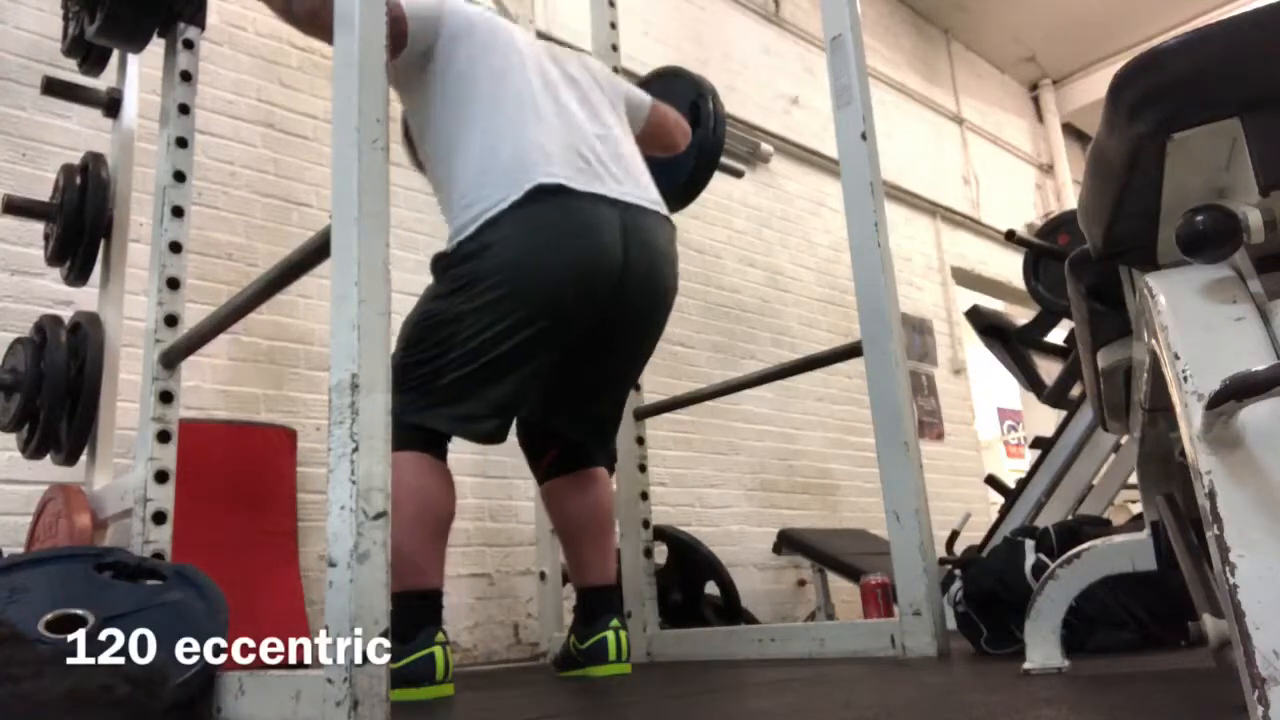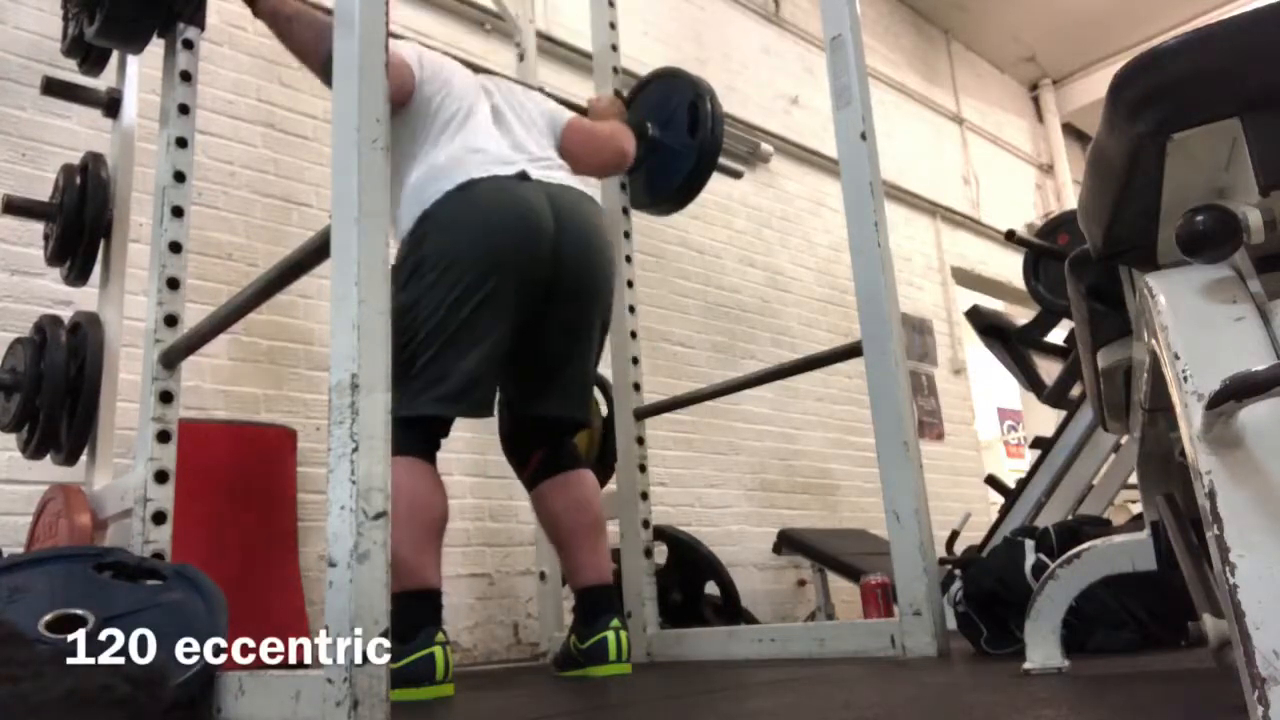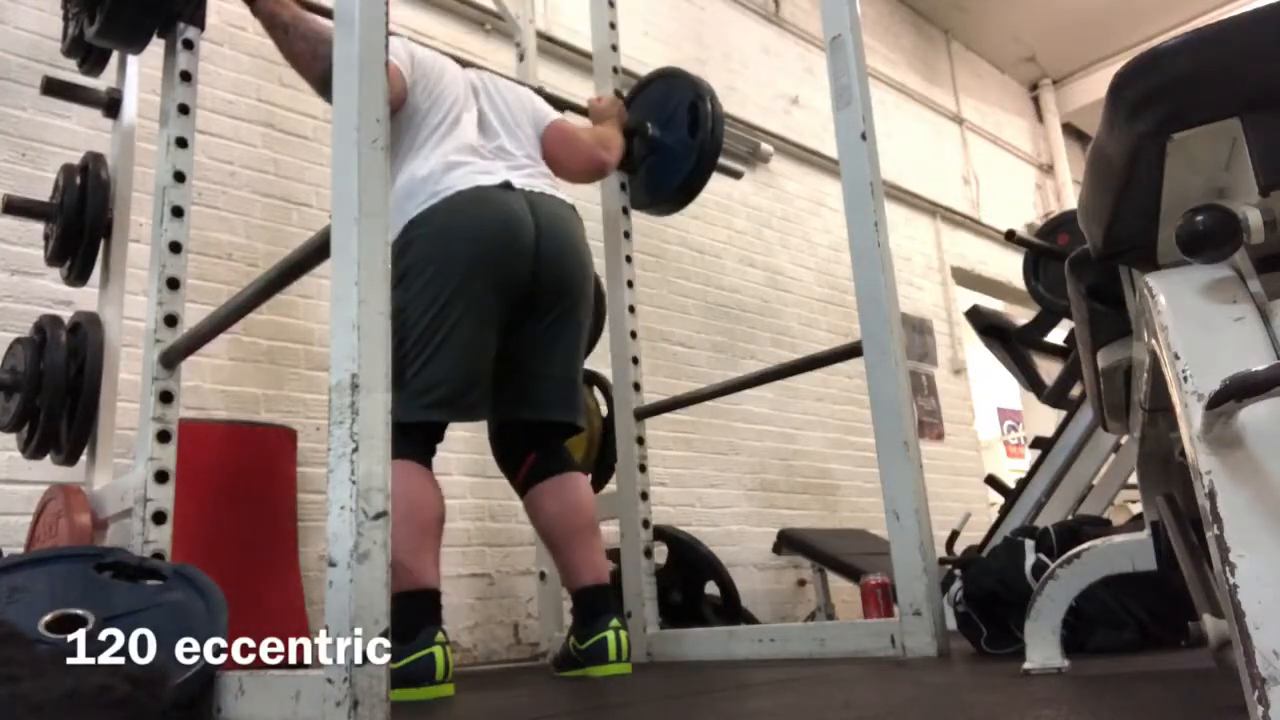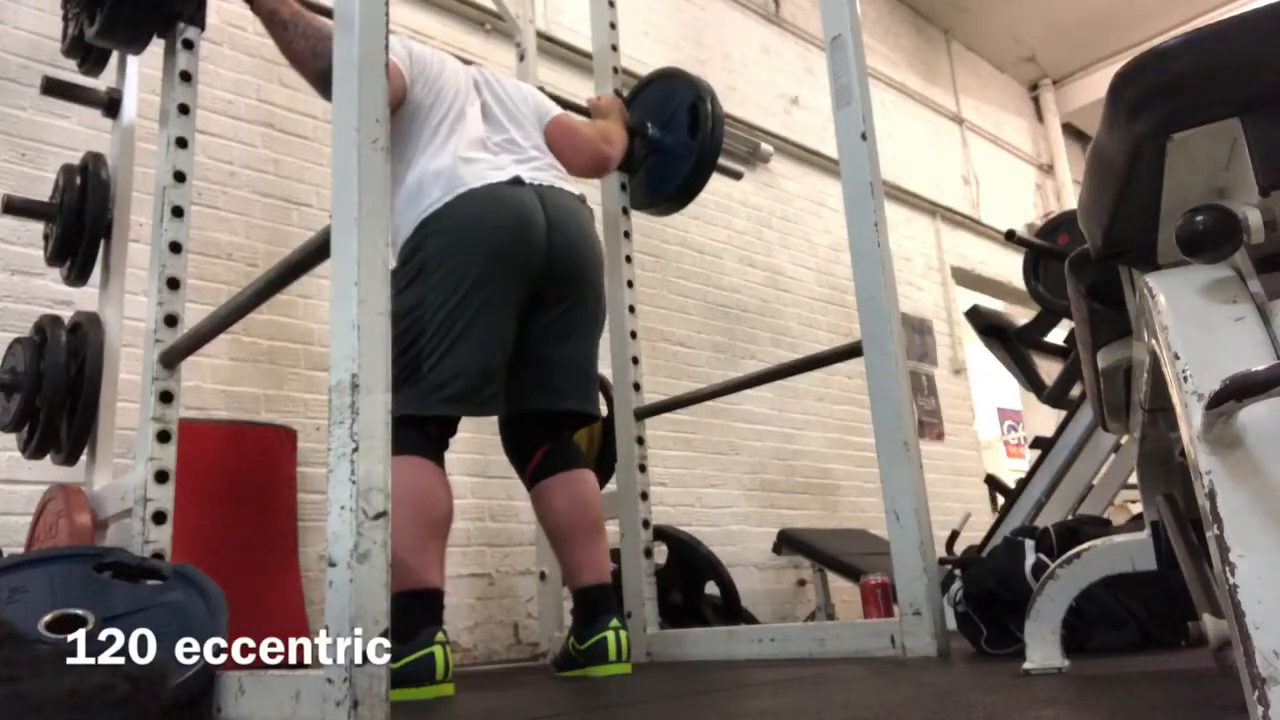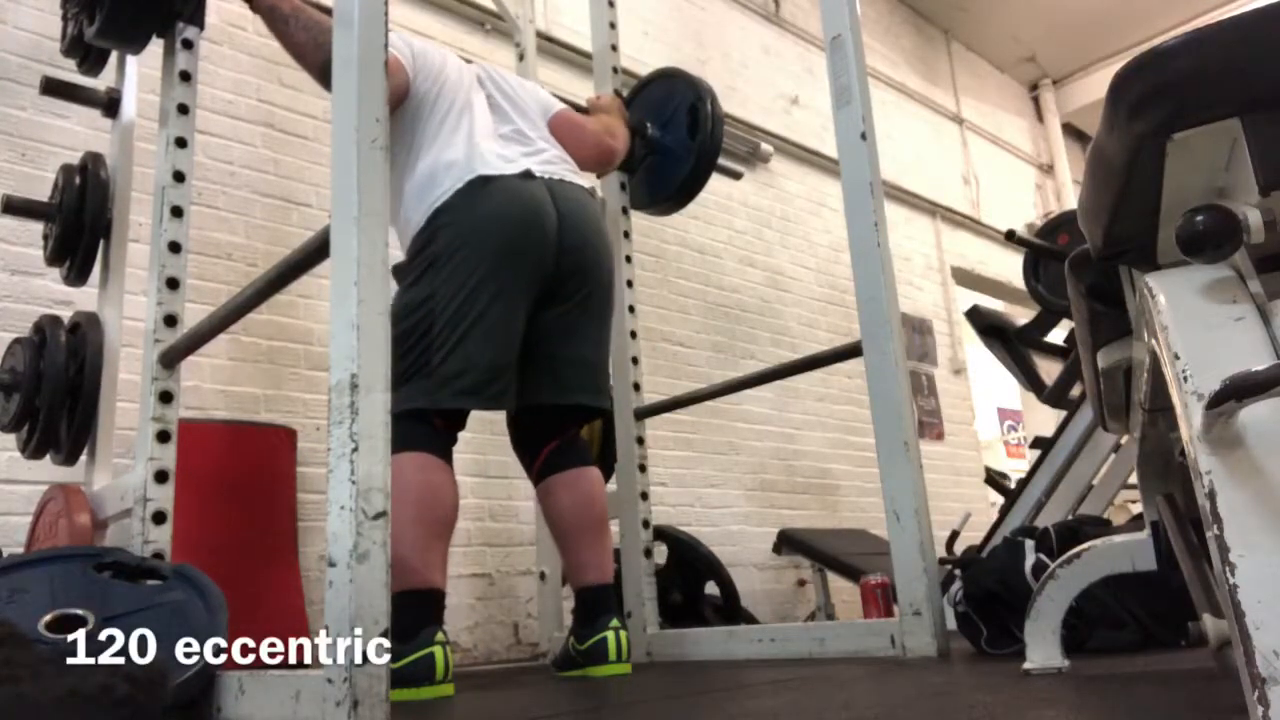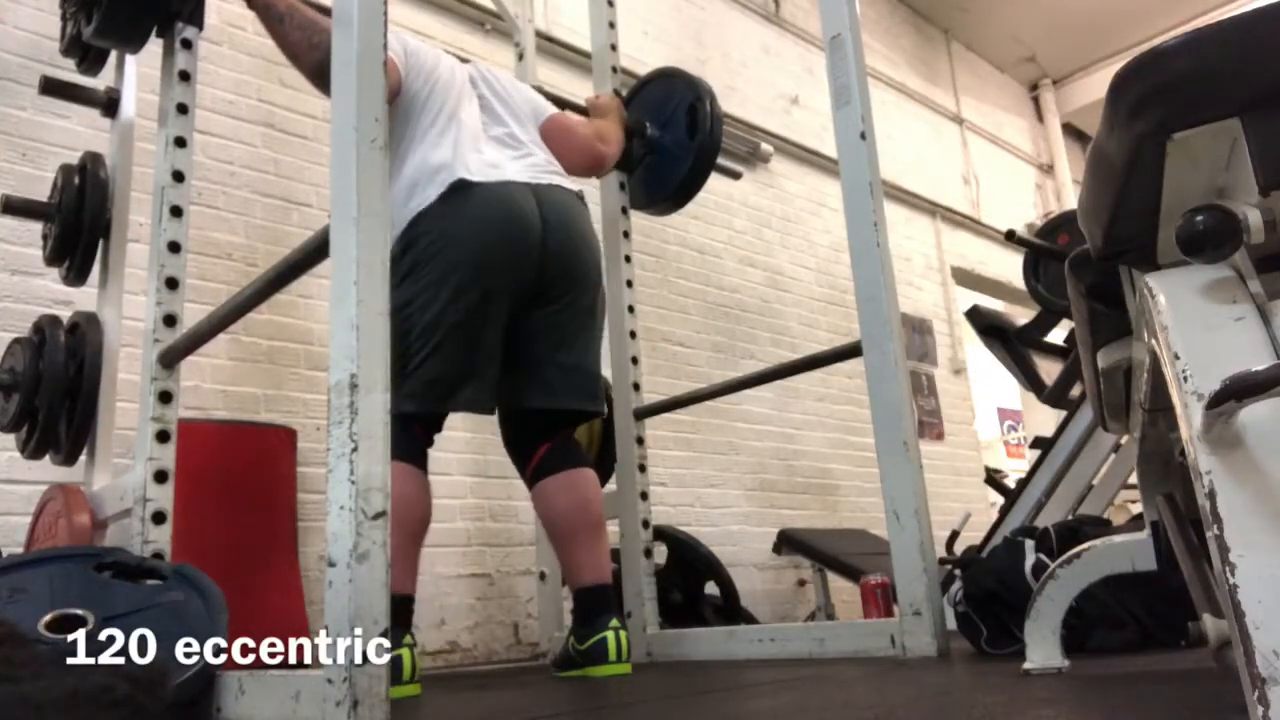
dt=0.5s
person 1, frame 1
right shoulder: (569, 60)
right elbow: (675, 133)
left hip: (537, 235)
right hip: (646, 247)
left knee: (410, 419)
right knee: (563, 436)
left ankle: (415, 642)
right ankle: (602, 625)
person 1, frame 2
left shoulder: (412, 63)
right shoulder: (517, 94)
right elbow: (613, 152)
right wrist: (612, 118)
left hip: (475, 218)
right hip: (579, 226)
left knee: (404, 426)
right knee: (545, 437)
left ankle: (415, 641)
right ankle: (600, 626)
person 1, frame 3
right shoulder: (507, 90)
right elbow: (592, 158)
right wrist: (611, 121)
left hip: (458, 227)
right hip: (557, 234)
left knee: (400, 430)
right knee: (534, 442)
left ankle: (415, 640)
right ankle: (599, 626)
person 1, frame 4
right shoulder: (506, 85)
right elbow: (596, 153)
right wrist: (613, 118)
left hip: (470, 223)
right hip: (566, 226)
left knee: (408, 424)
right knee: (544, 436)
left ankle: (415, 639)
right ankle: (599, 626)
person 1, frame 5
right shoulder: (507, 81)
right elbow: (602, 147)
right wrist: (613, 113)
left hip: (481, 214)
right hip: (578, 219)
left knee: (414, 417)
right knee: (551, 431)
left ankle: (416, 638)
right ankle: (600, 626)
person 1, frame 6
right shoulder: (500, 82)
right elbow: (593, 152)
right wrist: (610, 116)
left hip: (467, 219)
right hip: (564, 224)
left knee: (399, 425)
right knee: (545, 435)
left ankle: (389, 642)
right ankle: (599, 626)
